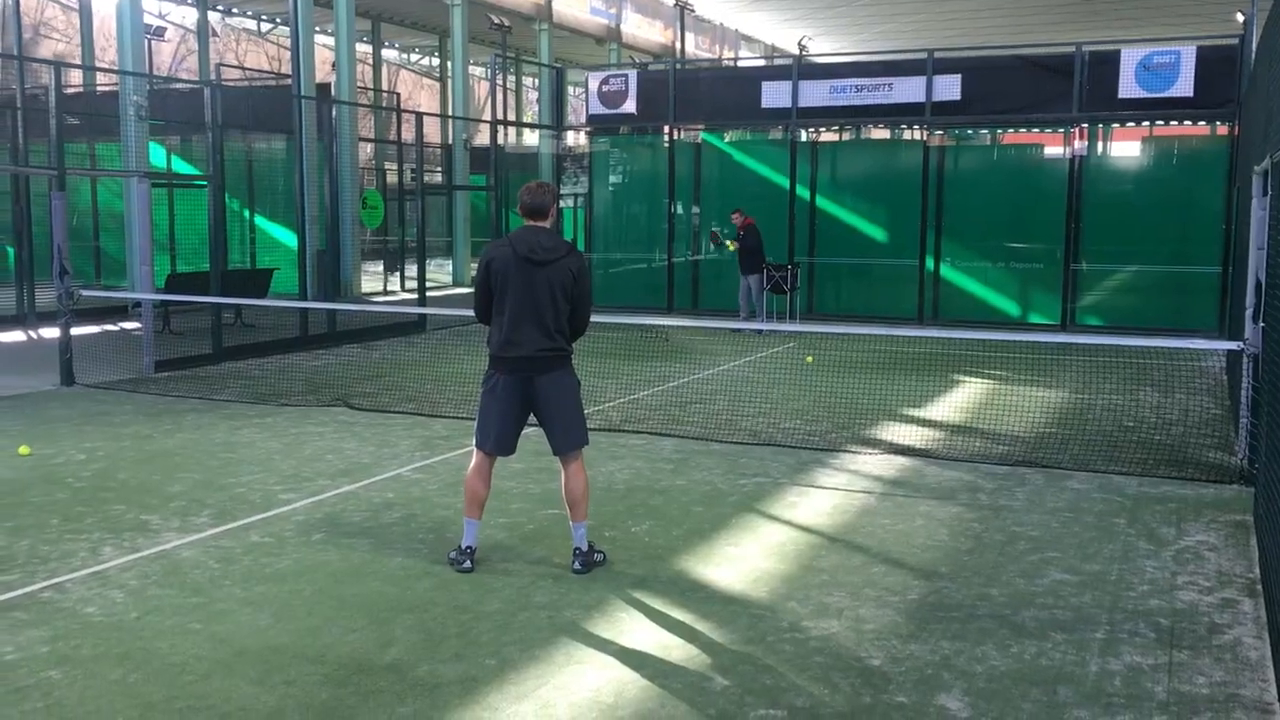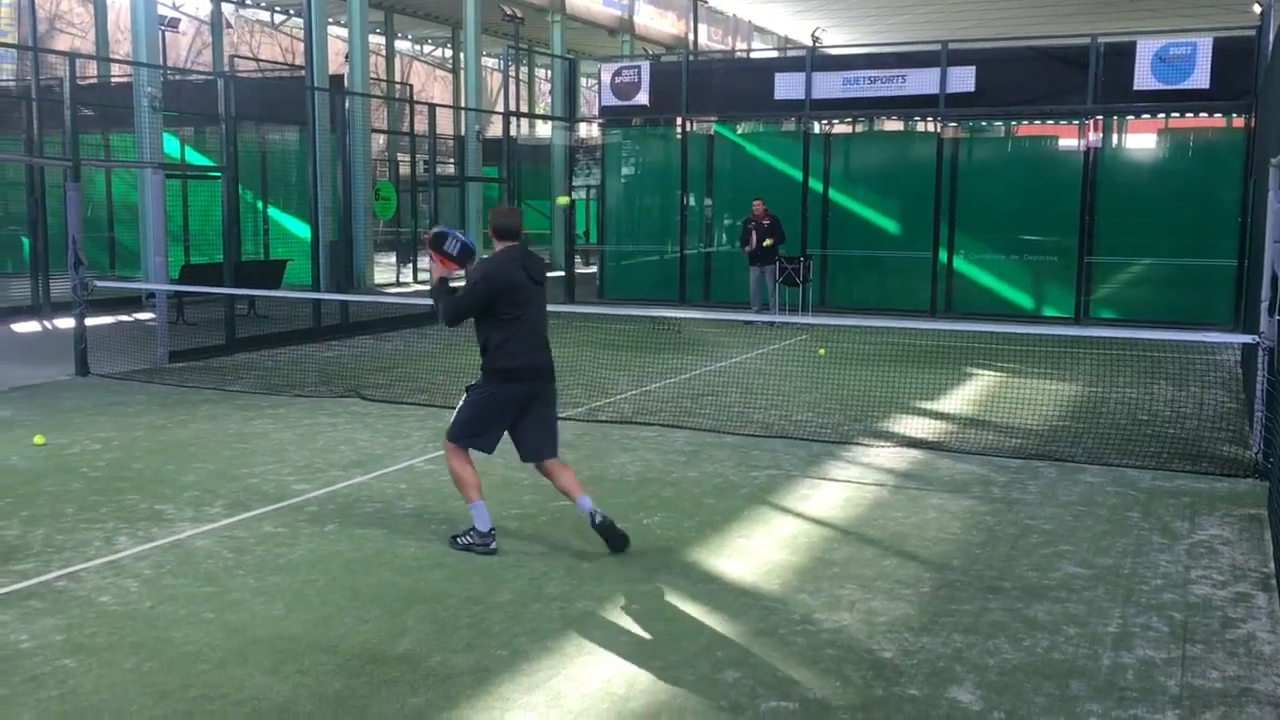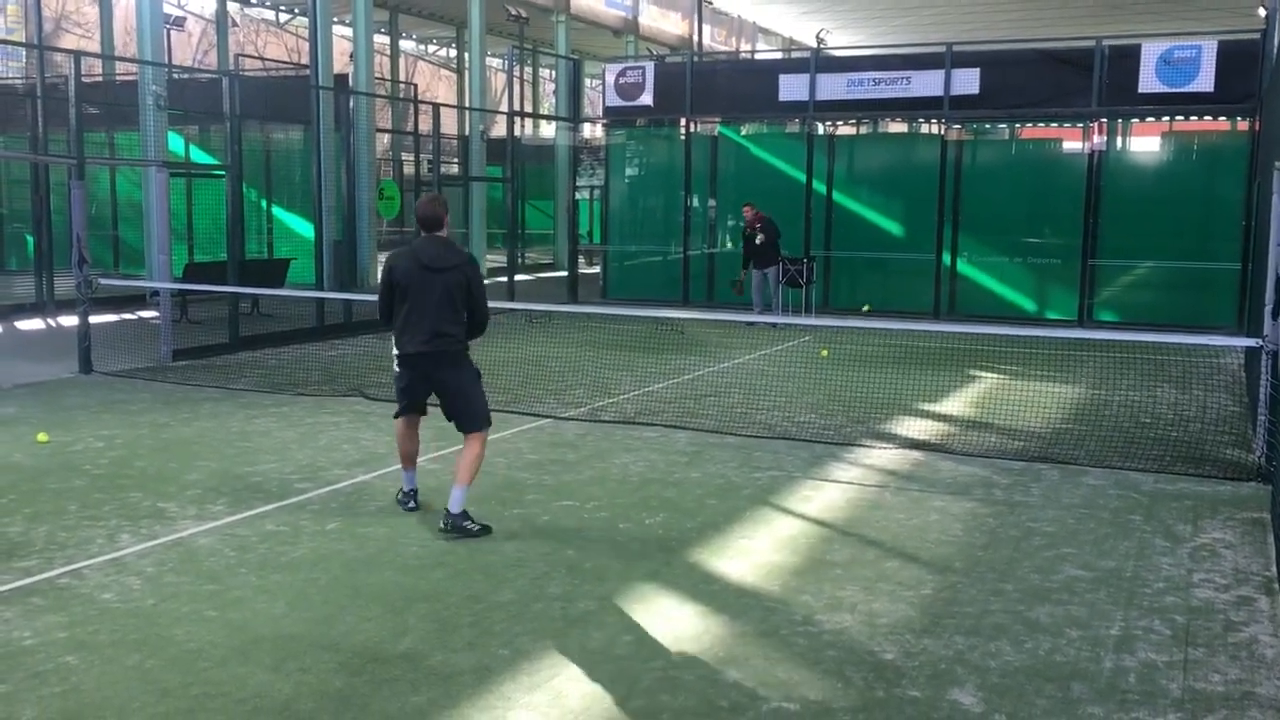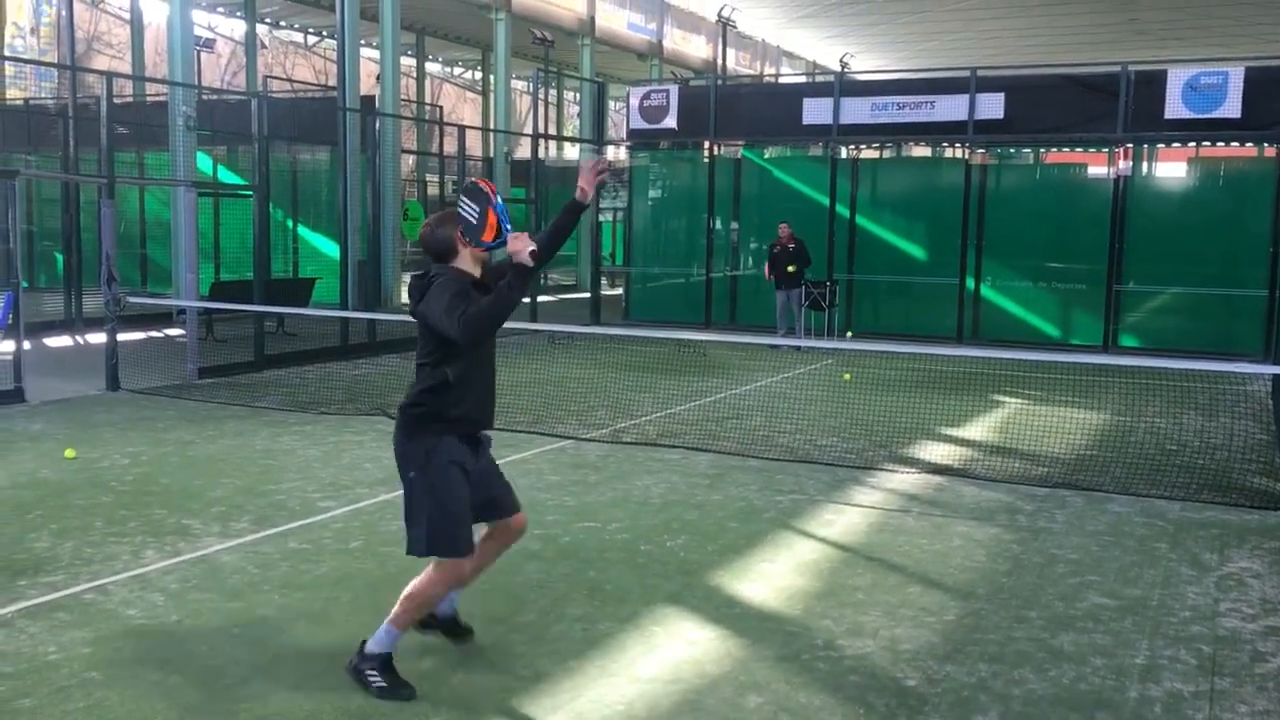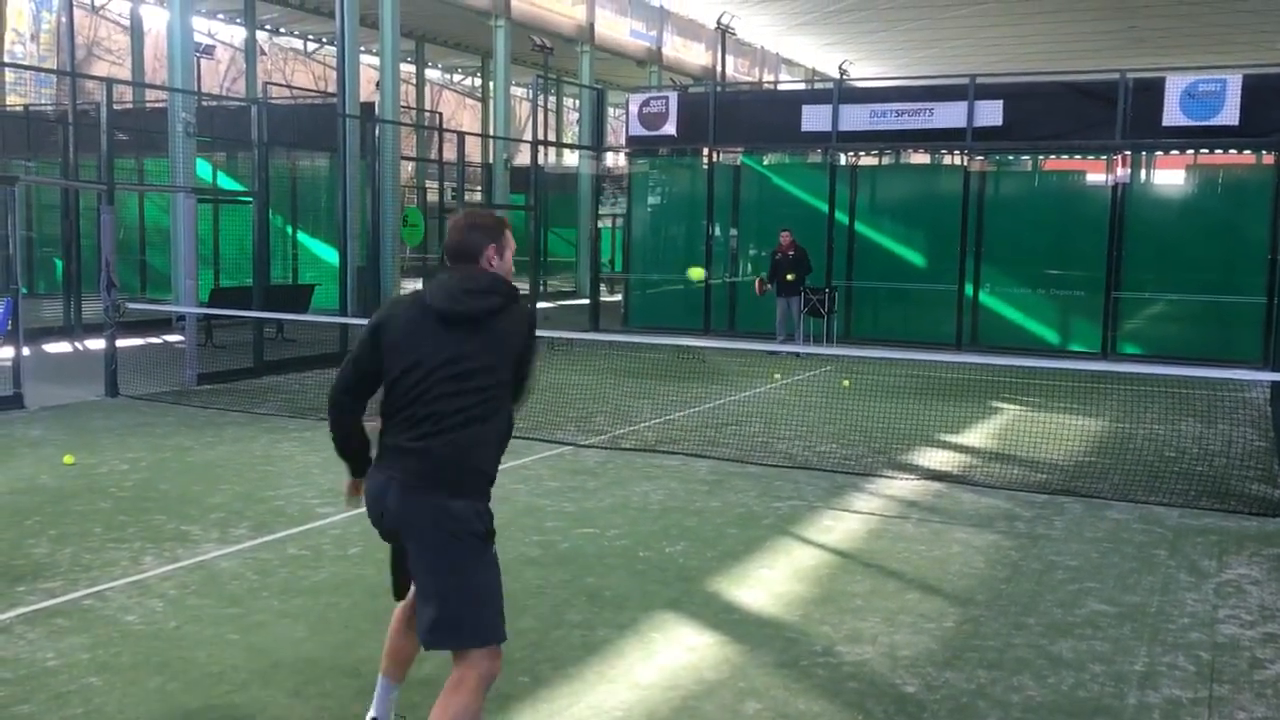
dt=1s
person 1, frame 1
left shoulder: (495, 253)
right shoulder: (572, 259)
left elbow: (481, 312)
right elbow: (580, 322)
left hip: (505, 368)
right hip: (554, 369)
left knee: (483, 457)
right knee: (572, 459)
left ankle: (467, 548)
right ankle: (581, 550)
person 1, frame 2
left shoulder: (494, 270)
right shoulder: (532, 267)
left elbow: (452, 315)
left wrist: (439, 282)
right wrist: (457, 282)
left hip: (503, 380)
right hip: (540, 377)
left knee: (455, 448)
right knee: (548, 463)
left ankle: (483, 531)
right ankle: (597, 516)
person 1, frame 3
left shoulder: (397, 260)
right shoulder: (465, 263)
left elbow: (384, 314)
right elbow: (479, 320)
left hip: (411, 360)
right hip: (452, 360)
left knee: (407, 419)
right knee: (476, 435)
left ankle: (409, 490)
right ankle: (455, 512)
person 1, frame 4
left shoulder: (477, 281)
right shoulder: (445, 289)
left elbow: (536, 252)
right elbow: (473, 330)
left wrist: (579, 201)
right wrist: (517, 271)
left hip: (461, 438)
right hip: (429, 441)
left knee: (510, 524)
right knee: (457, 563)
left ankle: (440, 607)
right ankle: (374, 653)
person 1, frame 5
left shoulder: (398, 313)
right shoulder: (514, 317)
left elbow: (344, 400)
left wrist: (360, 463)
left hip: (389, 486)
right hip: (450, 497)
left knee: (420, 597)
right knee: (477, 660)
